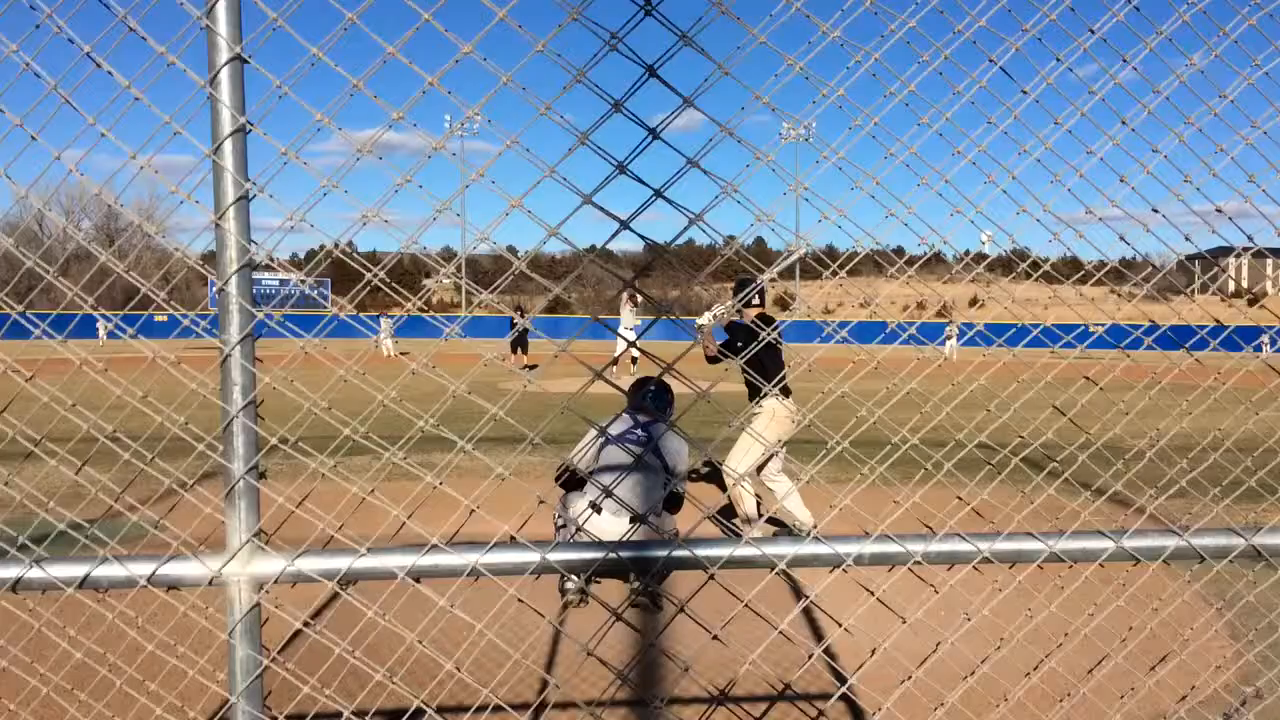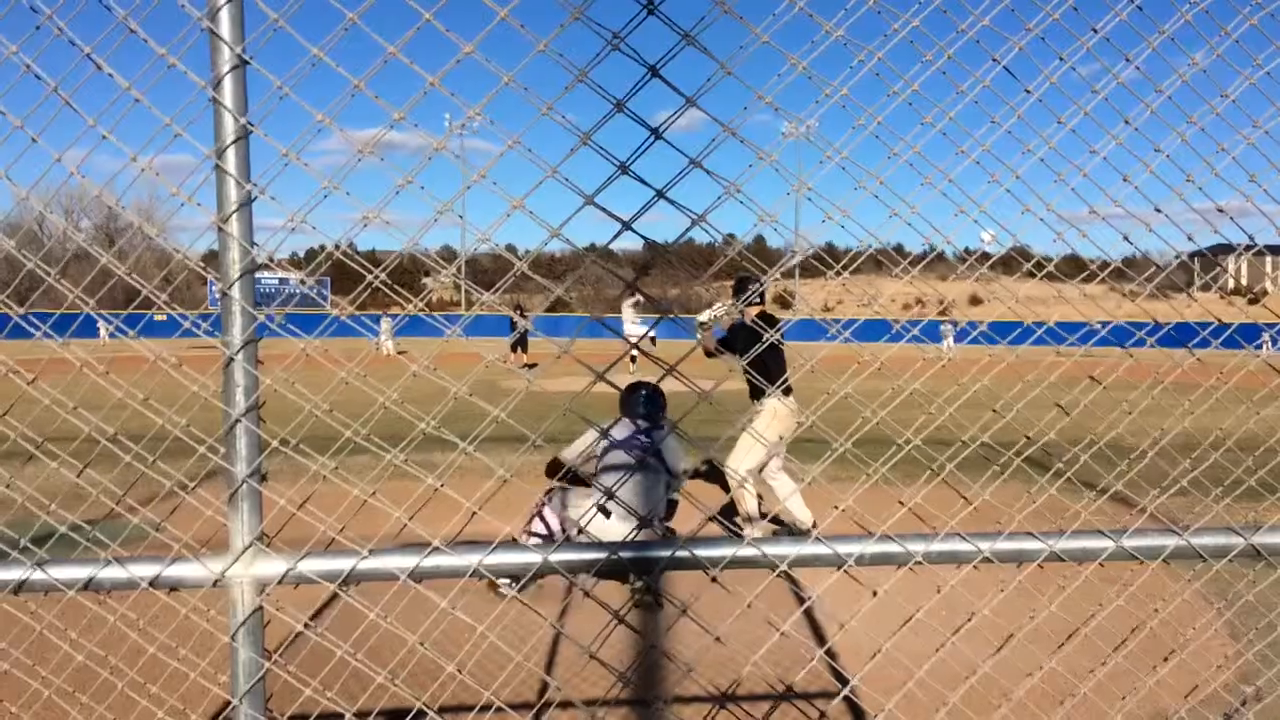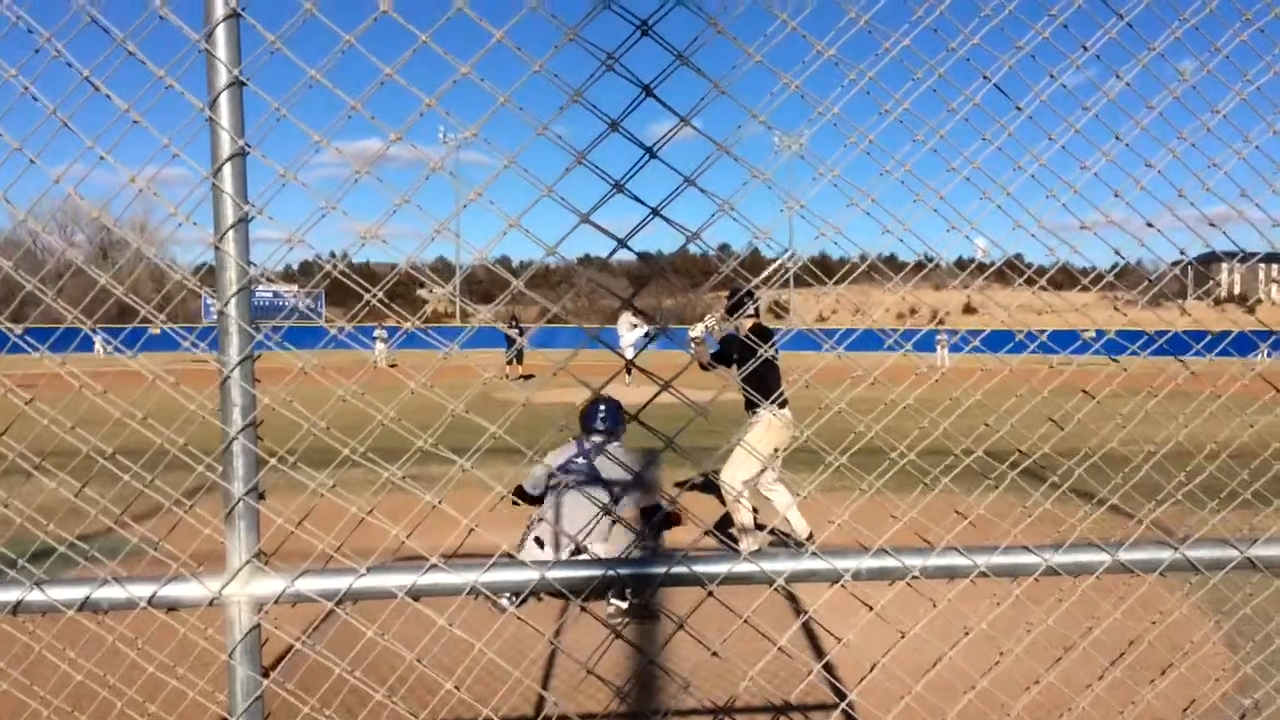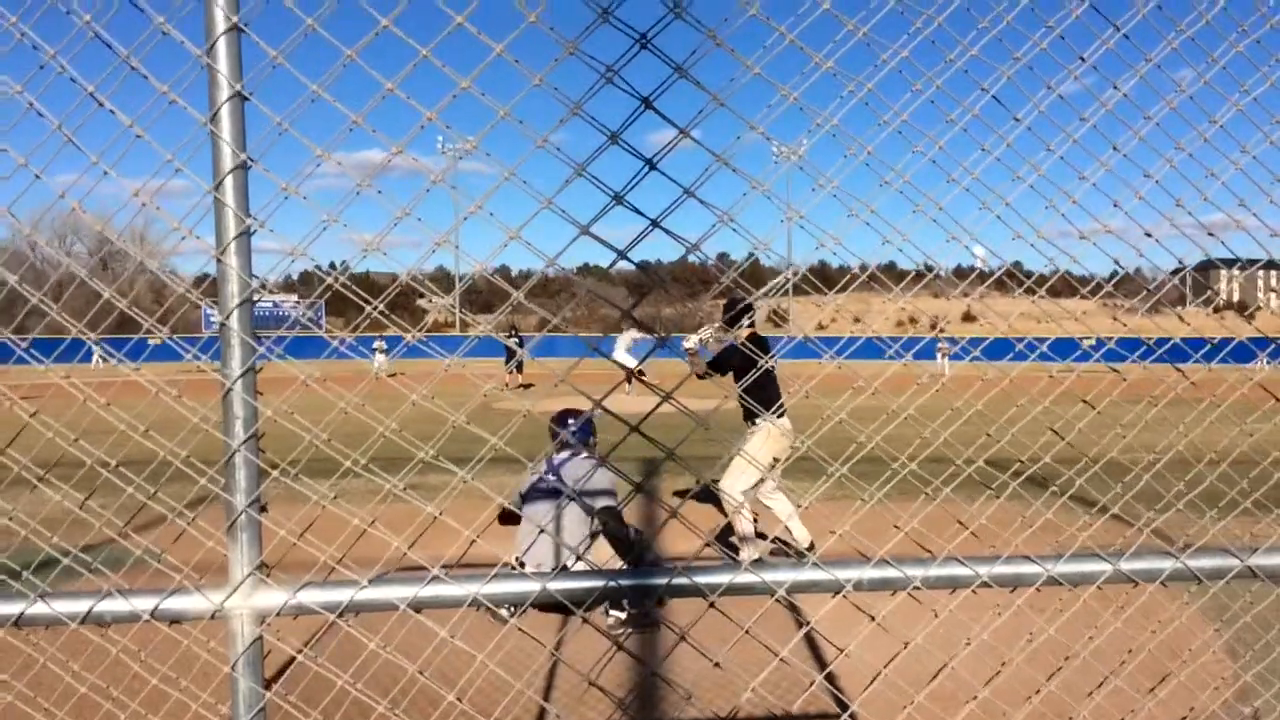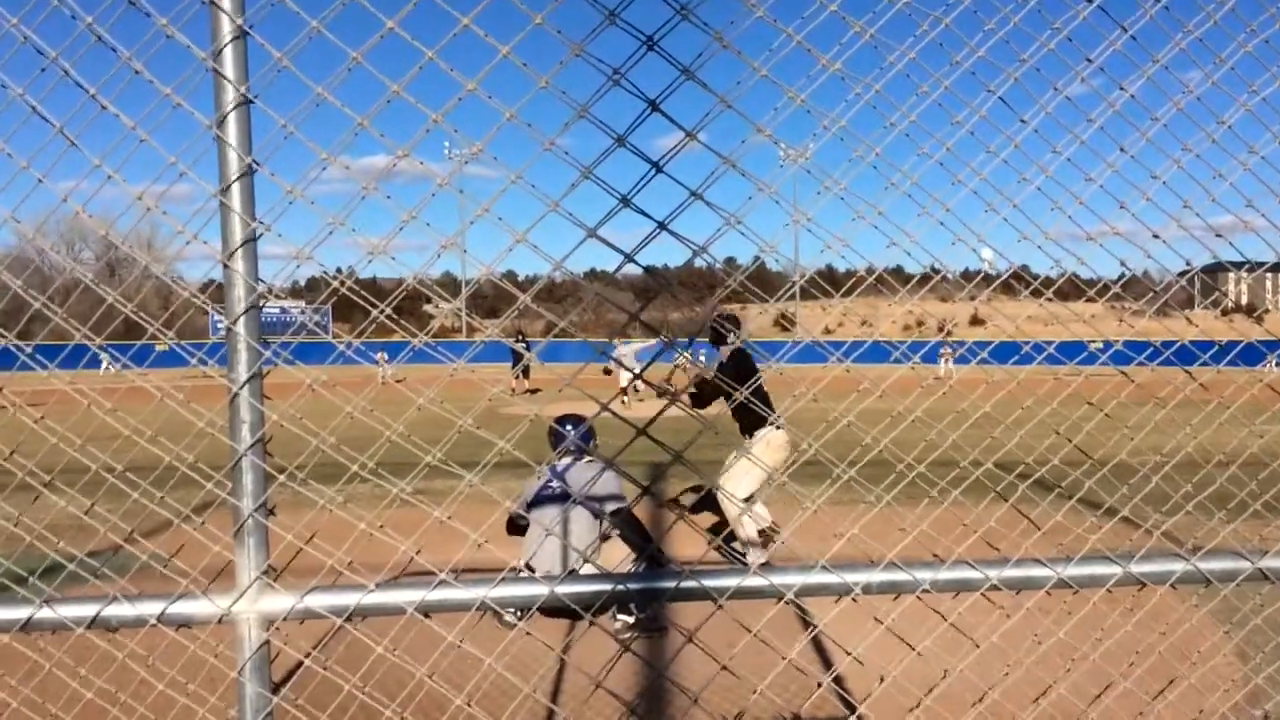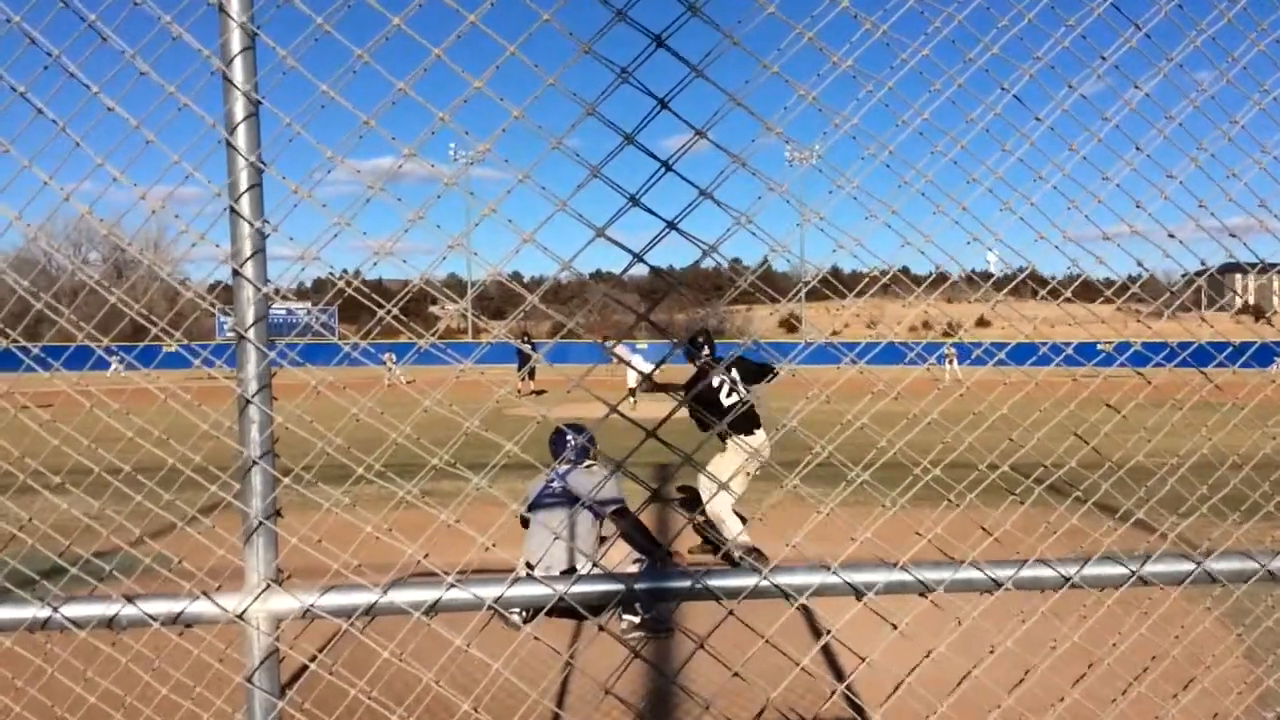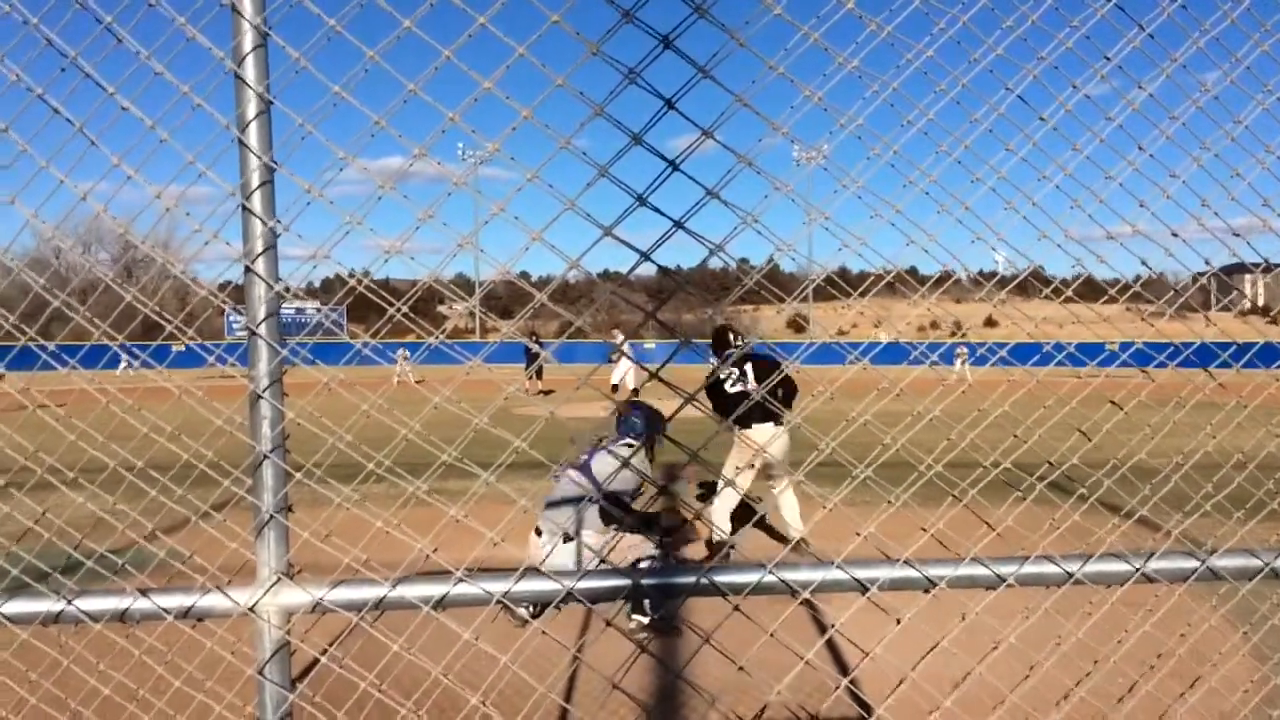
dt=0.4s
person 1, frame 1
left shoulder: (767, 324)
right shoulder: (744, 332)
left elbow: (740, 333)
right elbow: (713, 356)
left wrist: (721, 318)
right wrist: (705, 331)
left hip: (775, 409)
right hip: (766, 410)
left knee: (735, 467)
right knee: (770, 472)
left ankle: (754, 534)
right ankle: (805, 526)
person 1, frame 2
left shoulder: (768, 323)
right shoulder: (746, 329)
left elbow: (740, 339)
right elbow: (713, 350)
left wrist: (726, 321)
right wrist: (705, 328)
left hip: (776, 408)
right hip: (768, 408)
left knee: (737, 466)
right knee: (771, 469)
left ankle: (754, 533)
right ankle: (805, 523)
person 1, frame 3
left shoulder: (762, 334)
right shoulder: (742, 340)
left elbow: (731, 352)
right elbow: (709, 363)
left wrist: (712, 332)
right wrist: (699, 341)
left hip: (771, 419)
right hip: (765, 419)
left knee: (731, 477)
right knee: (767, 480)
left ankle: (750, 544)
right ankle: (802, 534)
person 1, frame 4
left shoulder: (754, 345)
right shoulder: (747, 347)
left elbow: (712, 369)
right elbow: (707, 370)
left wrist: (699, 348)
right wrist: (694, 352)
left hip: (769, 430)
right hip: (767, 429)
left knee: (730, 488)
right knee: (767, 489)
left ankle: (751, 555)
right ankle: (804, 543)
person 1, frame 5
left shoulder: (735, 362)
right shoulder: (739, 360)
left elbow: (701, 398)
right elbow: (712, 393)
left hip: (768, 441)
right hip: (759, 439)
left knee: (729, 493)
right knee: (730, 484)
left ankle: (757, 558)
right ankle: (766, 526)
person 1, frame 6
left shoulder: (694, 385)
right shoulder: (734, 364)
left elbow: (705, 425)
right elbow: (770, 372)
left hip: (743, 445)
right hip: (755, 437)
left knee: (715, 500)
right knee: (709, 485)
left ankle: (748, 552)
person 1, frame 7
left shoulder: (714, 379)
right shoulder: (763, 362)
right elbow: (790, 388)
left hip: (748, 438)
right hip: (777, 435)
left knee: (724, 497)
right knee: (781, 483)
left ankle: (720, 543)
right ankle: (798, 538)
person 2, frame 1
left shoulder: (606, 427)
right shoulder: (676, 444)
left elbow: (564, 479)
right elbow: (674, 504)
left hip: (590, 528)
right hip: (638, 537)
left knee: (570, 498)
right knee: (666, 530)
left ankle: (574, 580)
right ankle: (644, 583)
person 2, frame 2
left shoulder: (603, 431)
right shoulder: (673, 447)
left elbow: (553, 470)
right elbow: (668, 510)
left hip: (593, 529)
right hip: (639, 540)
left knee: (552, 502)
right knee: (659, 526)
left ankle: (514, 578)
person 2, frame 3
left shoulder: (560, 454)
right shoulder: (628, 461)
left elbow: (519, 498)
right elbow: (652, 516)
right wrist: (674, 518)
left hip: (541, 561)
right hip: (587, 561)
right knee: (646, 528)
left ankle: (511, 592)
right ankle: (620, 601)
person 2, frame 4
left shoulder: (536, 472)
right shoulder: (596, 470)
left elbow: (505, 517)
right elbow: (611, 524)
right knee: (630, 537)
left ankle: (509, 602)
right ankle: (621, 612)
person 2, frame 5
left shoulder: (540, 478)
right shoulder: (601, 472)
left elbow: (513, 526)
right elbow: (625, 523)
right wrist: (662, 562)
right knee: (639, 542)
left ankle: (515, 606)
right ankle: (630, 616)
person 2, frame 6
left shoulder: (539, 483)
right shoulder: (596, 475)
right elbow: (624, 522)
right wrist: (666, 554)
right knee: (646, 547)
right ankle: (637, 616)
person 2, frame 7
left shoulder: (603, 451)
right shoulder: (632, 455)
right elbow: (614, 511)
right wrist: (663, 522)
left hip: (543, 548)
right hip: (573, 548)
right knee: (662, 539)
left ankle: (529, 603)
right ankle: (648, 617)
